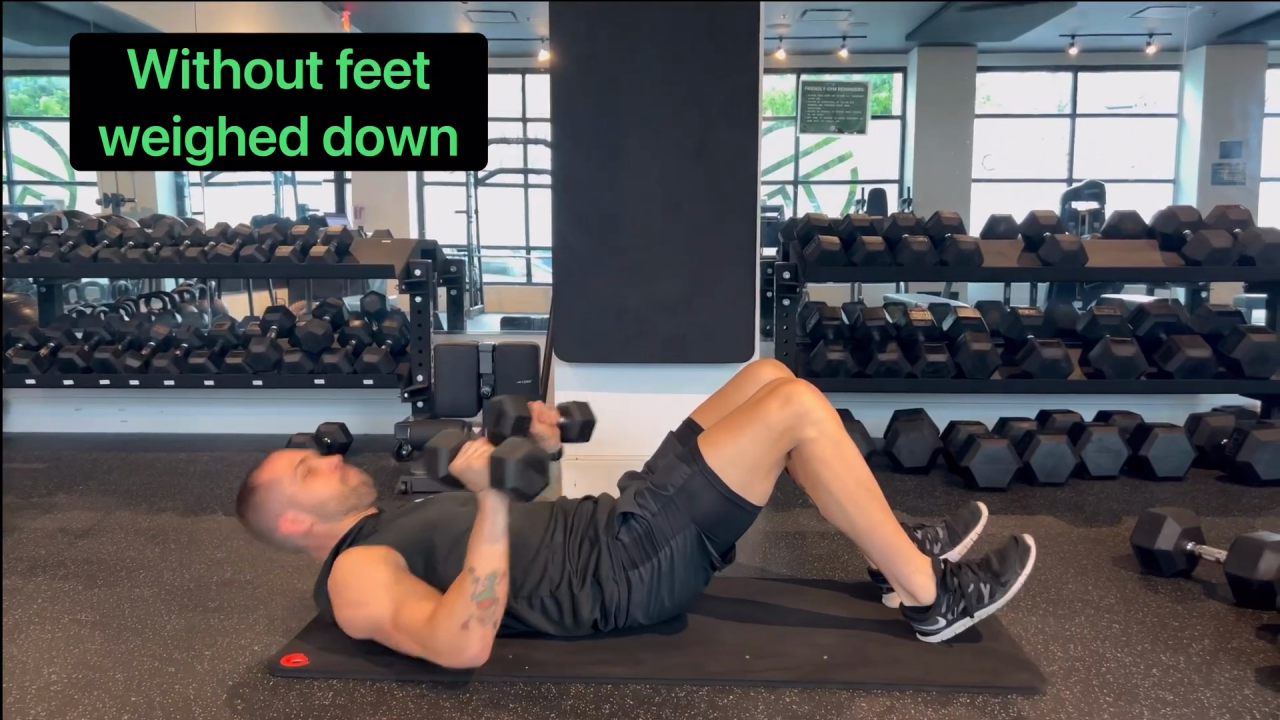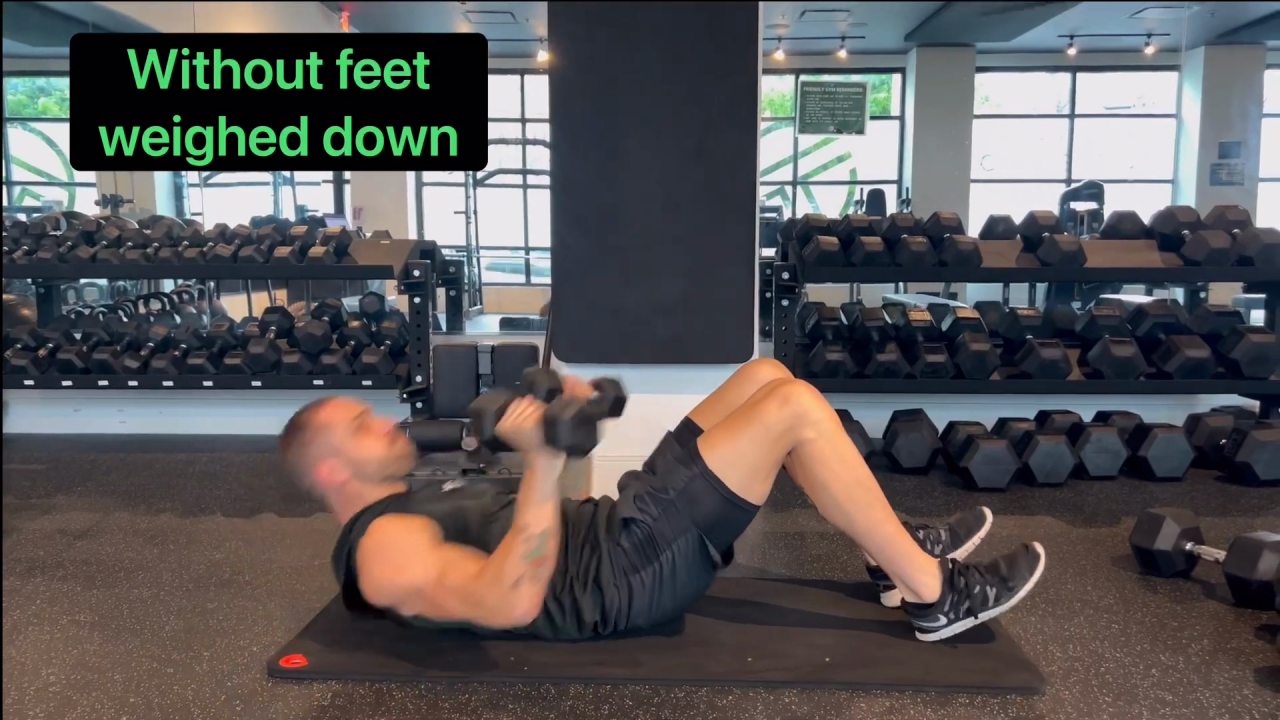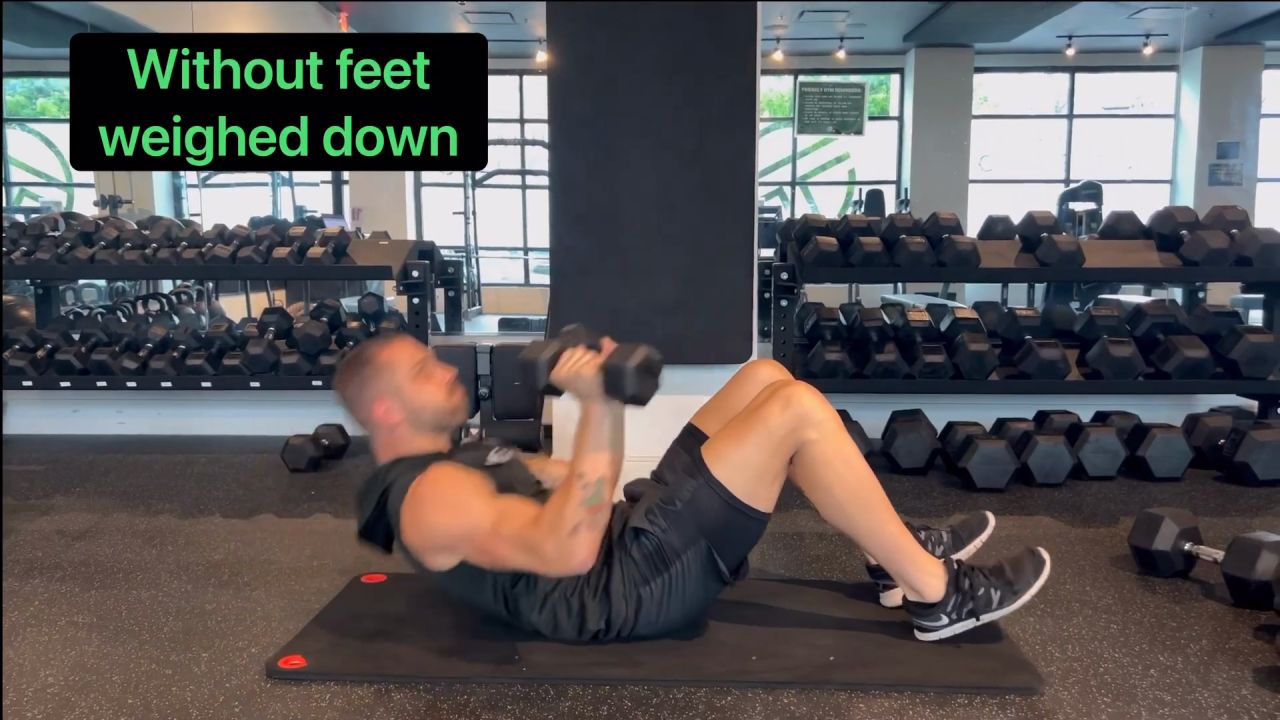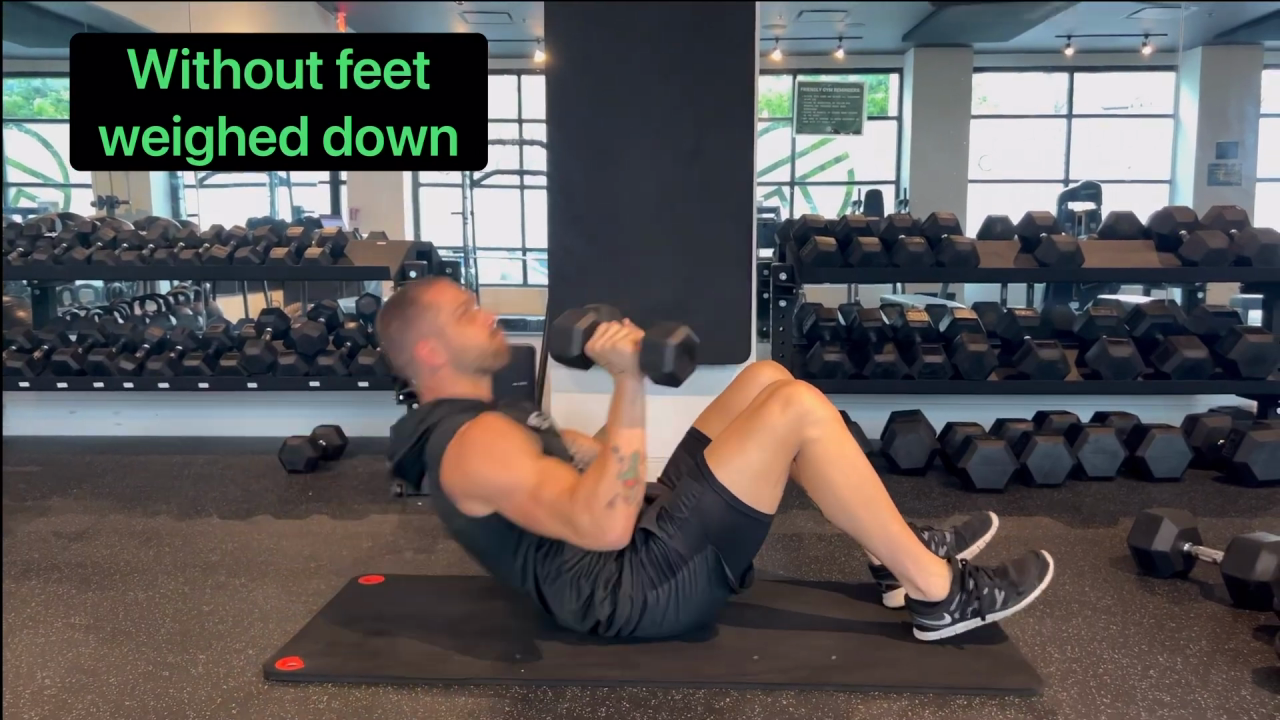
dt=0.1s
person 1, frame 1
left shoulder: (396, 525)
right shoulder: (359, 577)
right elbow: (466, 644)
left wrist: (538, 459)
right wrist: (490, 499)
left hip: (614, 526)
right hip: (627, 570)
left knee: (770, 375)
right knee: (797, 407)
left ankle: (897, 550)
right ankle: (931, 595)
person 1, frame 2
left shoulder: (413, 507)
right shoulder: (387, 547)
right elbow: (512, 603)
right wrist: (540, 455)
left hip: (618, 523)
right hip: (634, 571)
left knee: (765, 376)
right knee: (792, 407)
left ankle: (892, 548)
right ankle: (934, 594)
person 1, frame 3
left shoulder: (453, 466)
right shoulder: (430, 499)
right elbow: (570, 549)
left wrist: (599, 403)
right wrist: (596, 408)
left hip: (641, 532)
right hip: (644, 583)
left knee: (764, 379)
right knee: (797, 409)
left ankle: (896, 554)
right ankle: (937, 594)
person 1, frame 4
left shoulder: (483, 421)
right shoulder: (474, 446)
left elbow: (598, 461)
right elbow: (605, 524)
left wrist: (626, 373)
right wrist: (629, 381)
left hip: (648, 540)
right hip: (644, 587)
left knee: (767, 380)
right knee: (797, 409)
left ankle: (900, 557)
right ankle: (943, 592)
